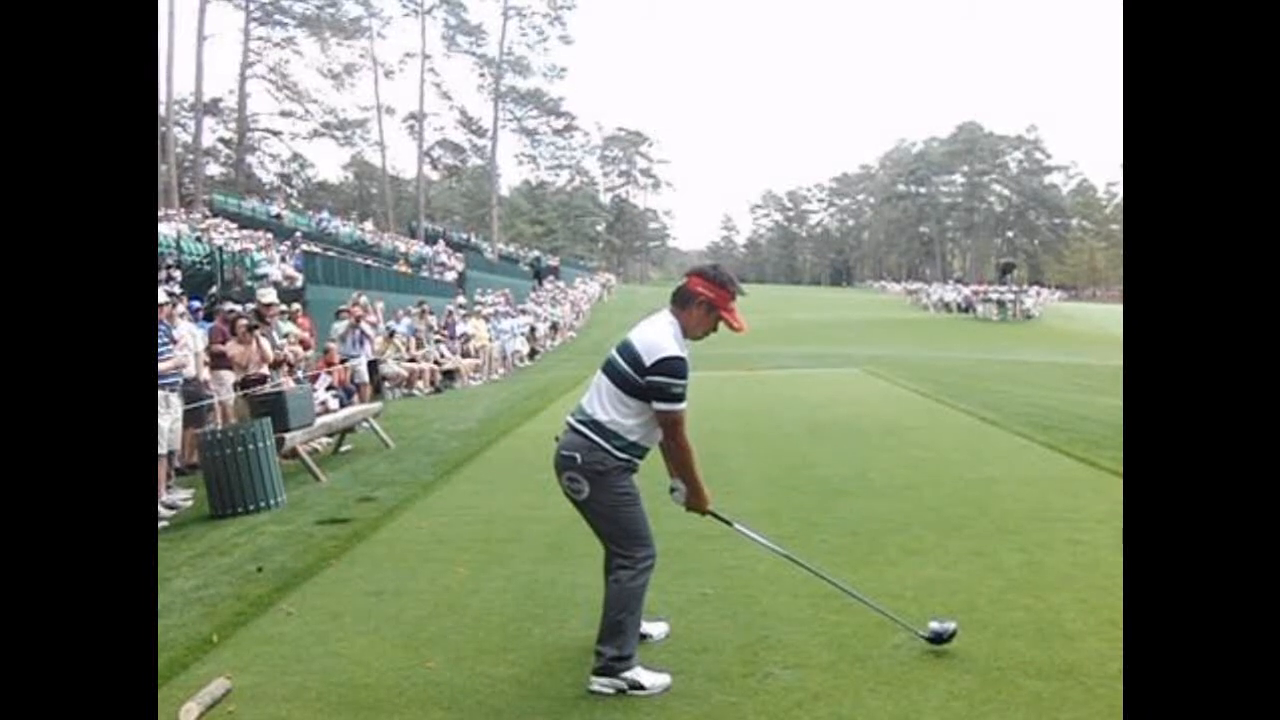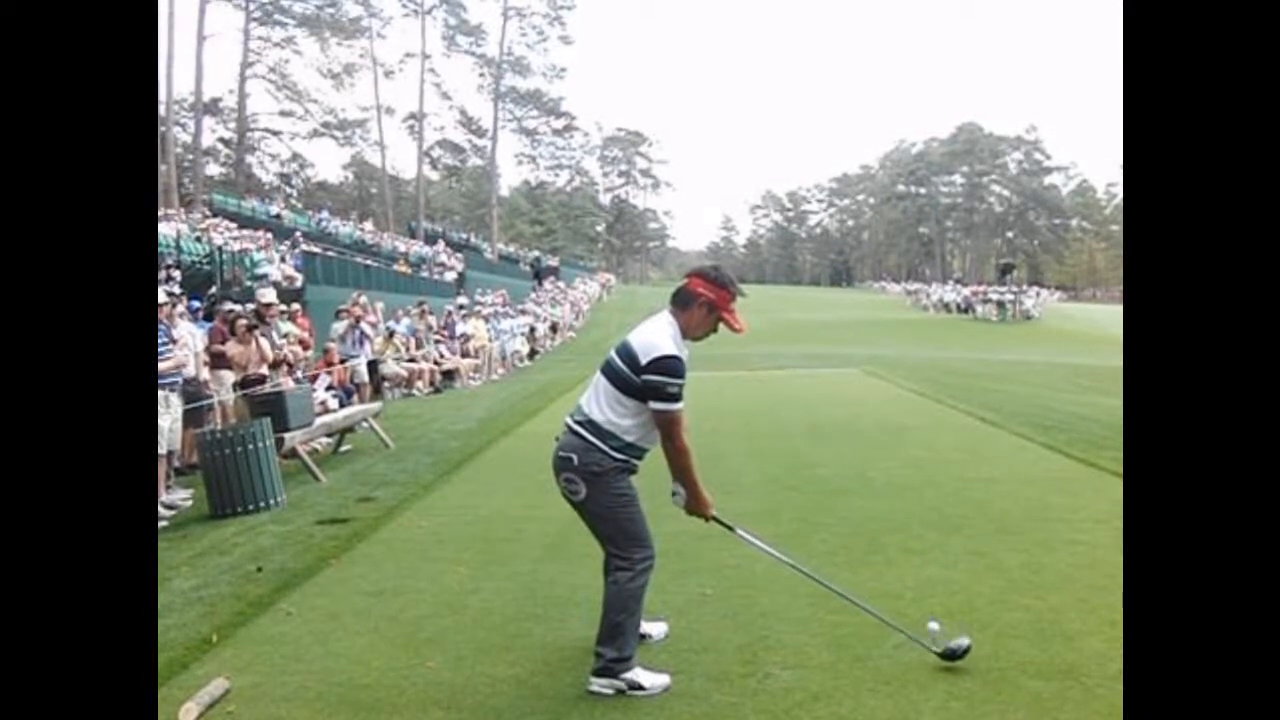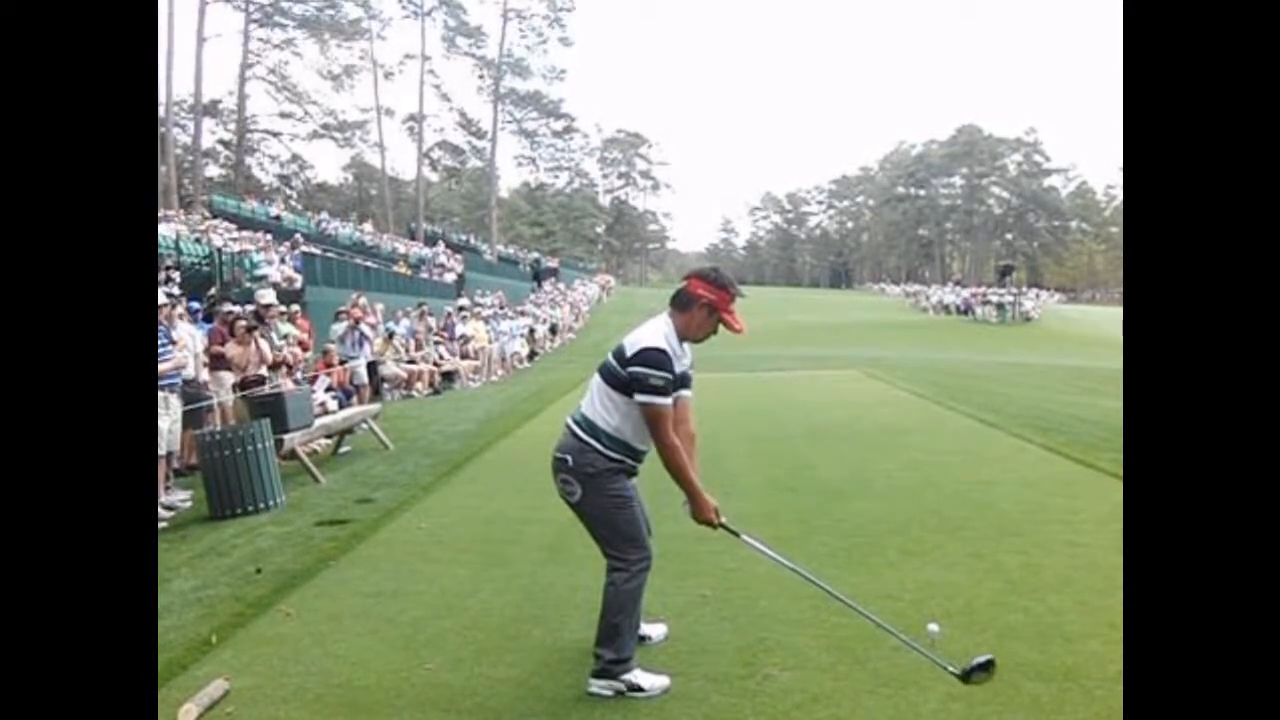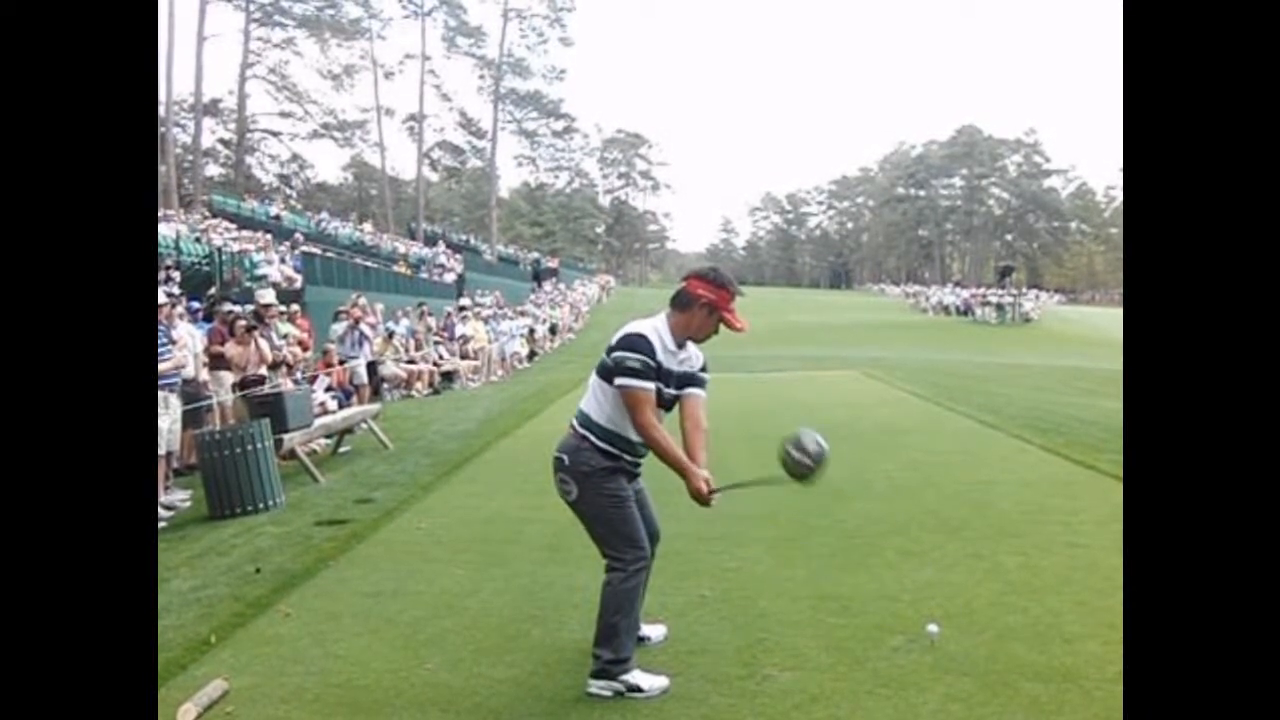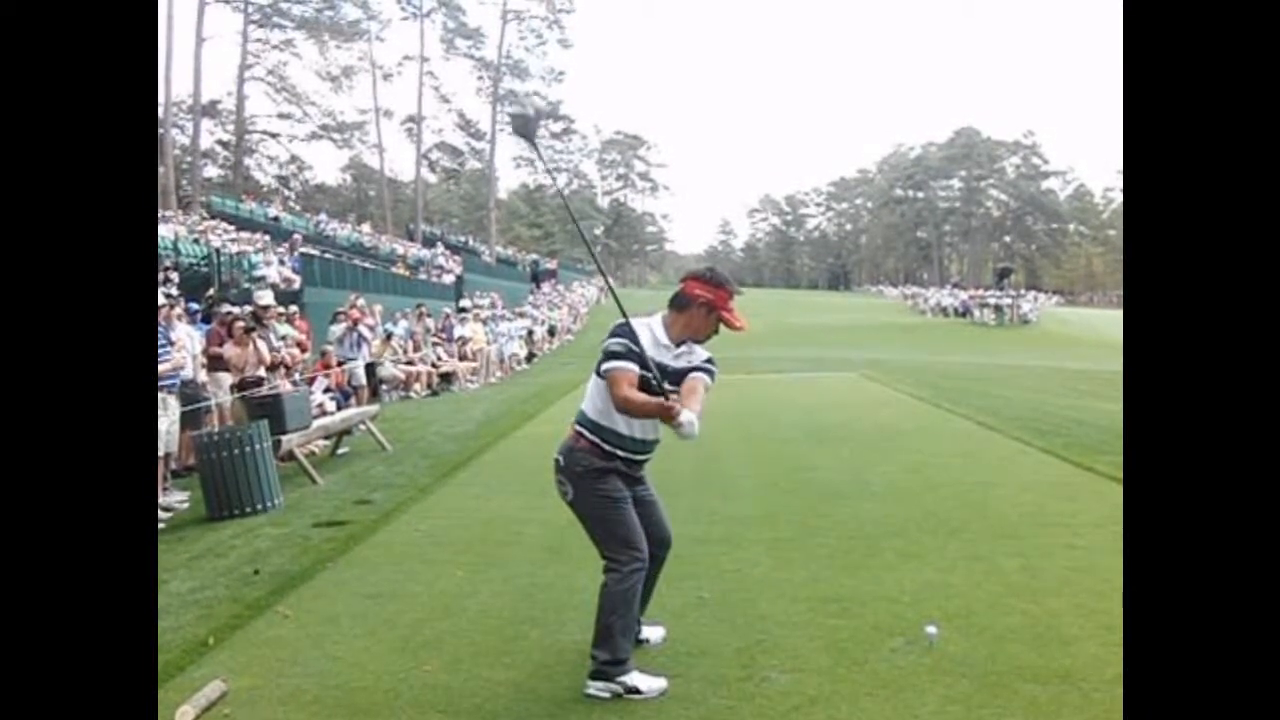
dt=1s
person 1, frame 1
left shoulder: (656, 329)
right shoulder: (668, 354)
left elbow: (663, 426)
right elbow: (675, 434)
left wrist: (676, 476)
right wrist: (696, 491)
left hip: (584, 452)
right hip: (596, 462)
left knee: (624, 547)
right knee: (636, 556)
left ankle: (625, 624)
right ankle: (614, 667)
person 1, frame 2
left shoulder: (661, 333)
right shoulder: (664, 354)
left elbow: (670, 429)
right elbow: (673, 437)
left wrist: (681, 484)
right wrist: (696, 494)
left hip: (587, 453)
right hip: (594, 463)
left knee: (625, 546)
right knee: (635, 556)
left ankle: (624, 624)
right ankle: (613, 668)
person 1, frame 3
left shoulder: (677, 350)
right shoulder: (653, 351)
left elbow: (683, 427)
right elbow: (664, 439)
left wrist: (695, 489)
right wrist: (697, 497)
left hip: (606, 461)
right hip: (590, 463)
left knee: (634, 541)
right knee: (632, 556)
left ankle: (625, 626)
right ankle: (612, 670)
person 1, frame 4
left shoulder: (692, 359)
right shoulder: (639, 341)
left elbow: (694, 418)
right elbow: (644, 422)
left wrist: (701, 470)
right wrist: (687, 473)
left hip: (619, 463)
right hip: (590, 462)
left knee: (646, 539)
right knee: (630, 555)
left ankle: (625, 626)
right ankle: (611, 670)
person 1, frame 5
left shoulder: (699, 358)
right shoulder: (629, 334)
left elbow: (693, 395)
right elbow: (622, 397)
left wrist: (683, 412)
right wrist: (662, 406)
left hip: (629, 467)
right hip: (591, 463)
left knee: (656, 542)
right knee: (629, 557)
left ankle: (626, 627)
right ankle: (609, 671)
person 2, frame 1
left shoulder: (165, 327)
right shoulder: (160, 329)
right wrist: (172, 364)
left hip: (173, 393)
right hip: (161, 396)
left knee: (172, 447)
right knee: (161, 449)
left ankle: (165, 490)
right ankle: (161, 497)
person 2, frame 2
left shoulder: (165, 326)
right shoulder: (161, 328)
left elbow: (178, 345)
right wrist: (172, 363)
left hip: (173, 393)
right hip: (160, 396)
left knee: (172, 447)
right knee: (161, 449)
left ankle: (165, 490)
right ankle: (161, 497)
person 2, frame 3
left shoulder: (165, 329)
right shoulder: (160, 330)
left elbow: (178, 346)
right wrist: (172, 364)
left hip: (172, 394)
right hip: (161, 397)
left knee: (171, 449)
right knee: (161, 450)
left ankle: (166, 491)
right ankle: (161, 498)
person 2, frame 4
left shoulder: (165, 329)
right shoulder: (160, 331)
left wrist: (177, 351)
right wrist: (172, 364)
left hip: (172, 394)
right hip: (161, 397)
left knee: (171, 448)
right knee: (161, 450)
left ankle: (165, 491)
right ankle: (160, 497)
person 2, frame 5
left shoulder: (163, 330)
right shoulder: (160, 331)
left wrist: (176, 353)
right wrist: (171, 365)
left hip: (170, 396)
right hip: (160, 398)
left knee: (169, 449)
right knee: (159, 451)
left ankle: (163, 492)
right ankle: (159, 498)
